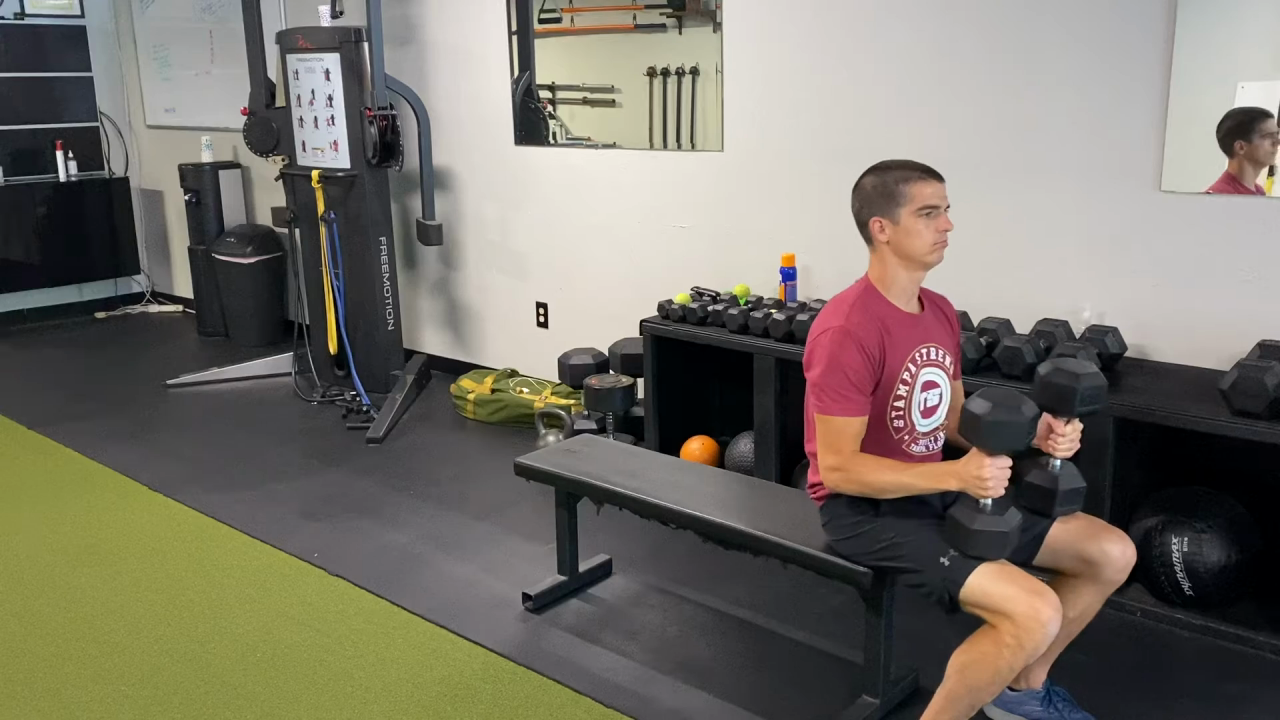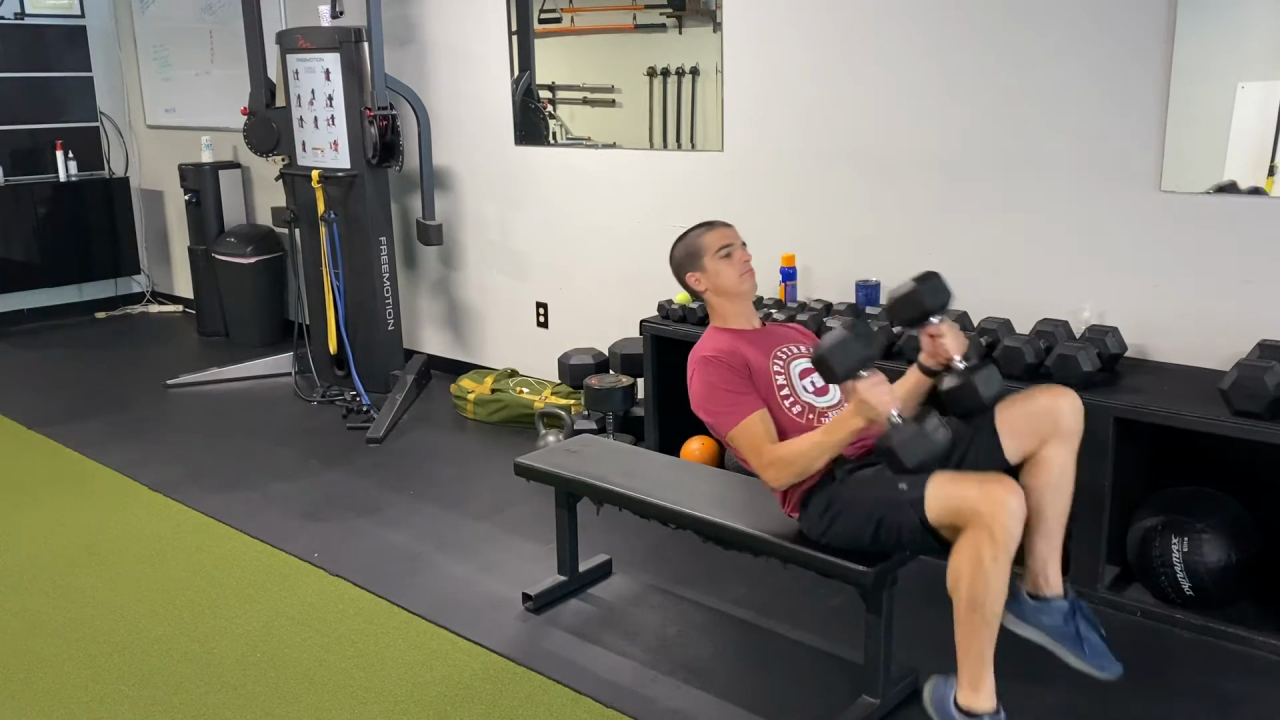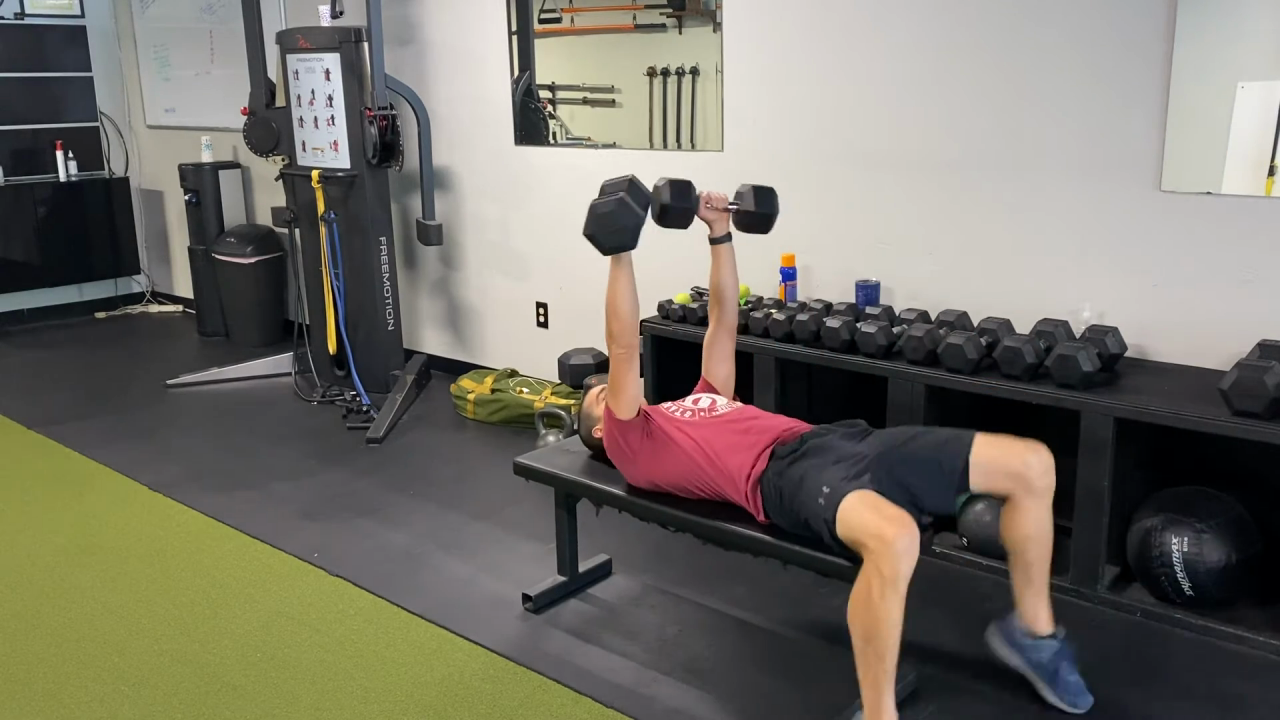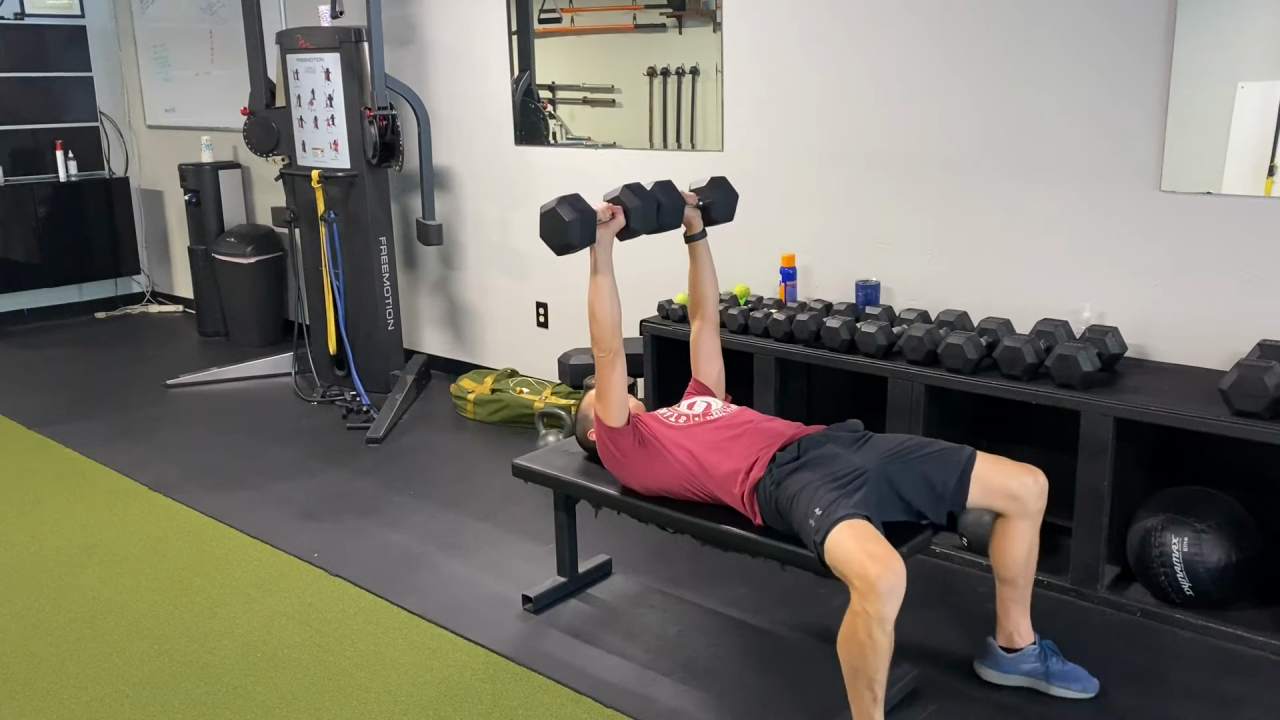
dt=1s
person 1, frame 1
left shoulder: (939, 311)
right shoulder: (847, 329)
left elbow: (956, 420)
right elbow: (838, 467)
left wrist: (1032, 433)
right wrist: (955, 476)
left hip: (934, 487)
right hip: (865, 507)
left knee: (1112, 554)
right knee: (1034, 614)
person 1, frame 2
left shoulder: (793, 335)
right shoulder: (713, 361)
right elbow: (775, 468)
left wrist: (928, 366)
right wrist: (857, 415)
left hip: (889, 459)
right hip: (833, 495)
left knee: (1057, 407)
right knee: (998, 500)
left ankle: (1043, 597)
person 1, frame 3
left shoulder: (697, 403)
right shoulder: (631, 443)
left elbow: (723, 322)
right elbow: (623, 352)
left wrist: (720, 235)
right wrist: (621, 248)
left hip: (834, 440)
right hip: (783, 473)
left knee: (1033, 465)
right knee: (894, 537)
left ankle: (1030, 632)
person 1, frame 4
left shoulder: (693, 407)
right shoulder: (627, 449)
left elbow: (704, 322)
right elbow: (608, 353)
left wrist: (696, 233)
right wrist: (601, 250)
right hip: (784, 474)
left knee: (1025, 486)
right knee: (880, 578)
left ankle: (1013, 647)
